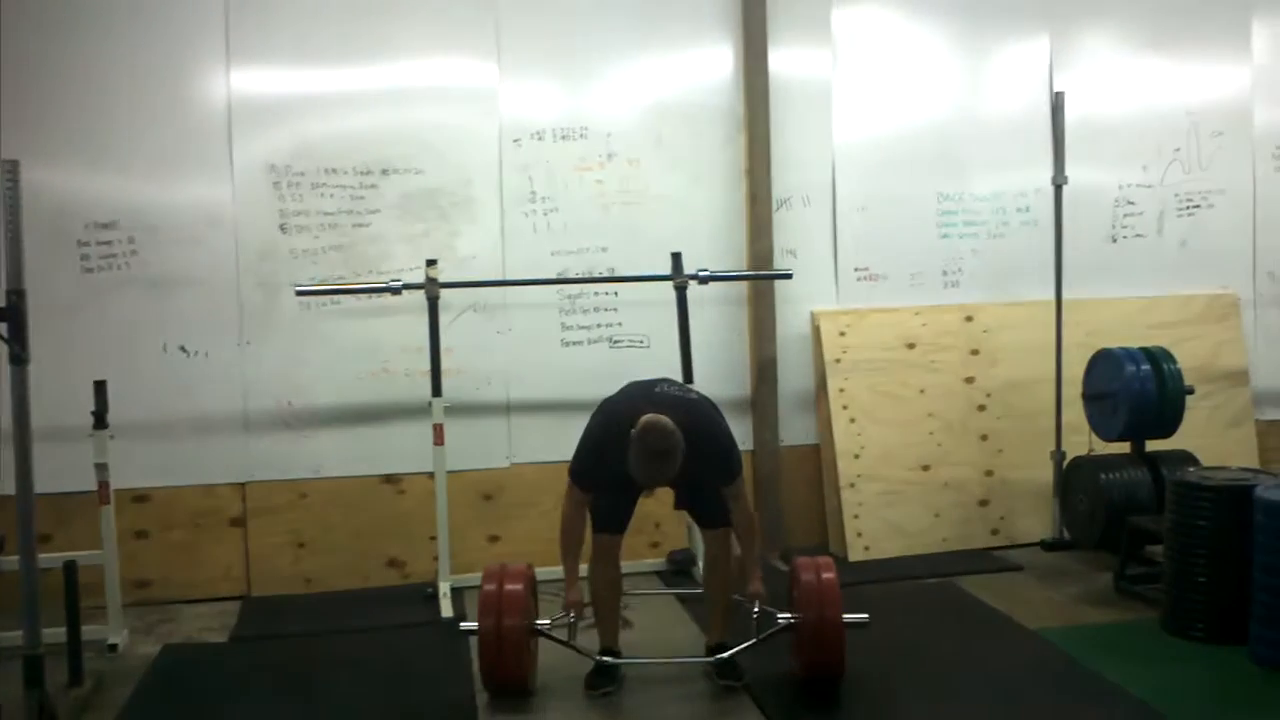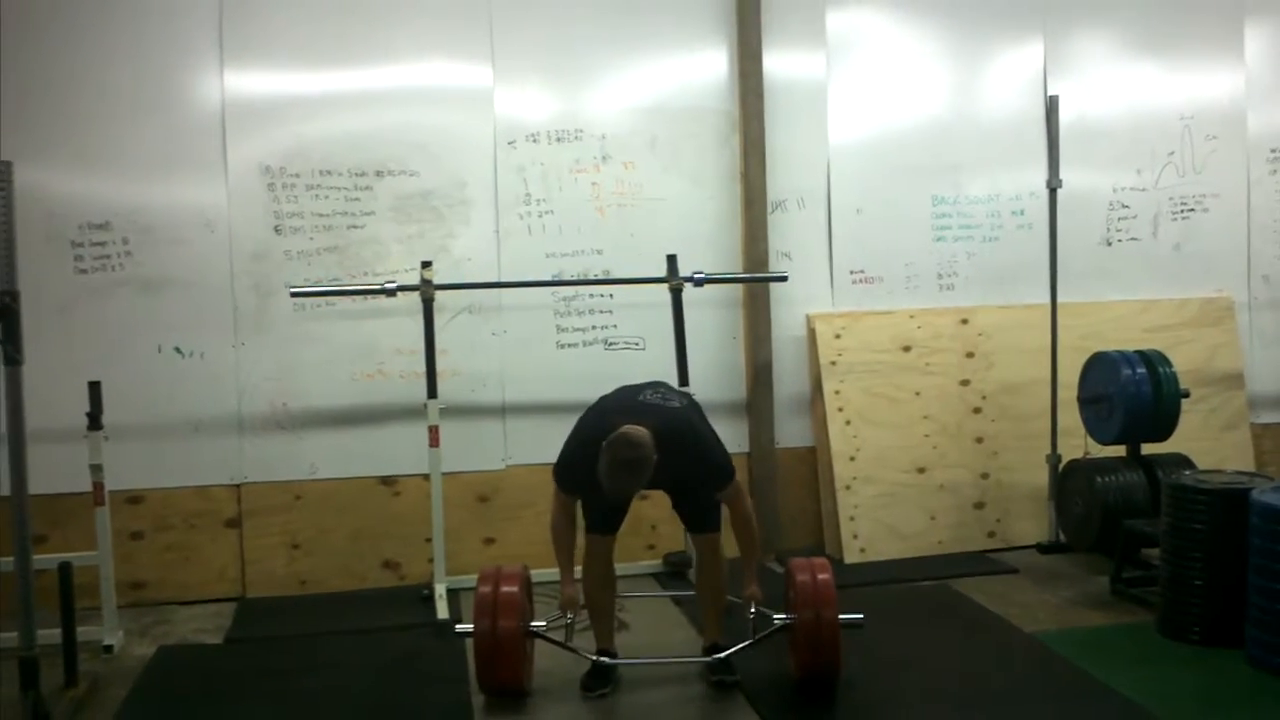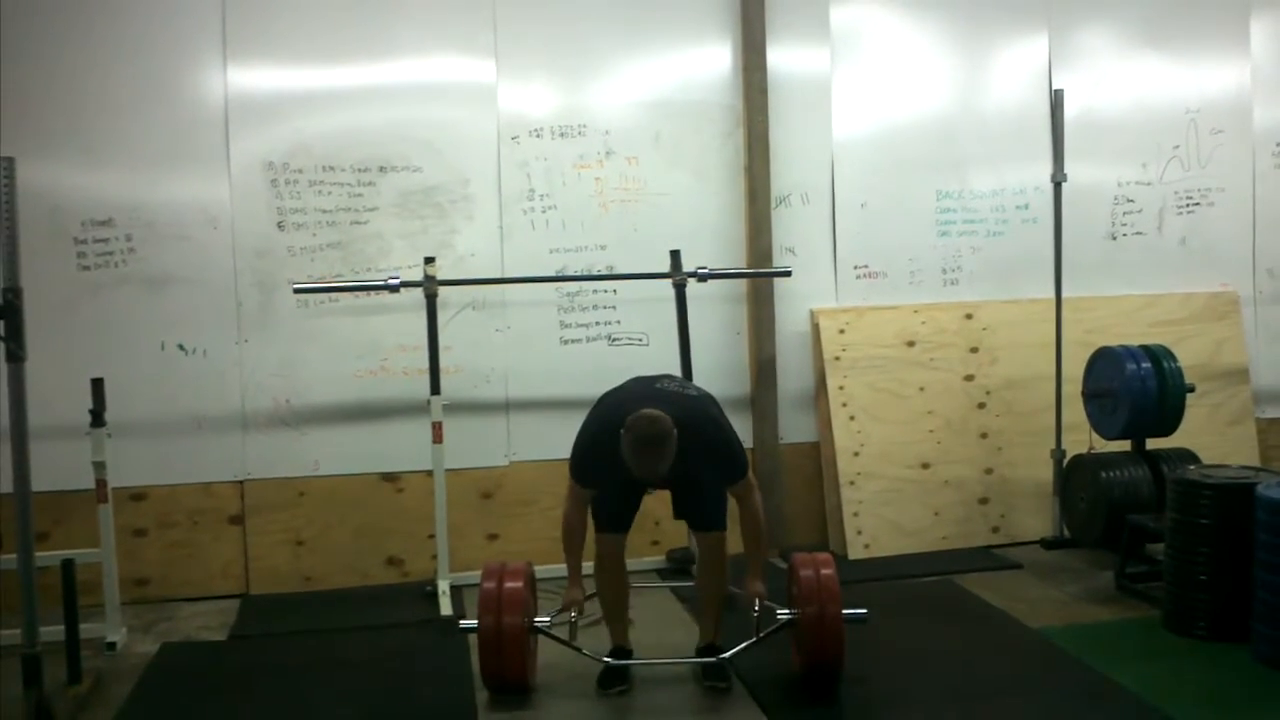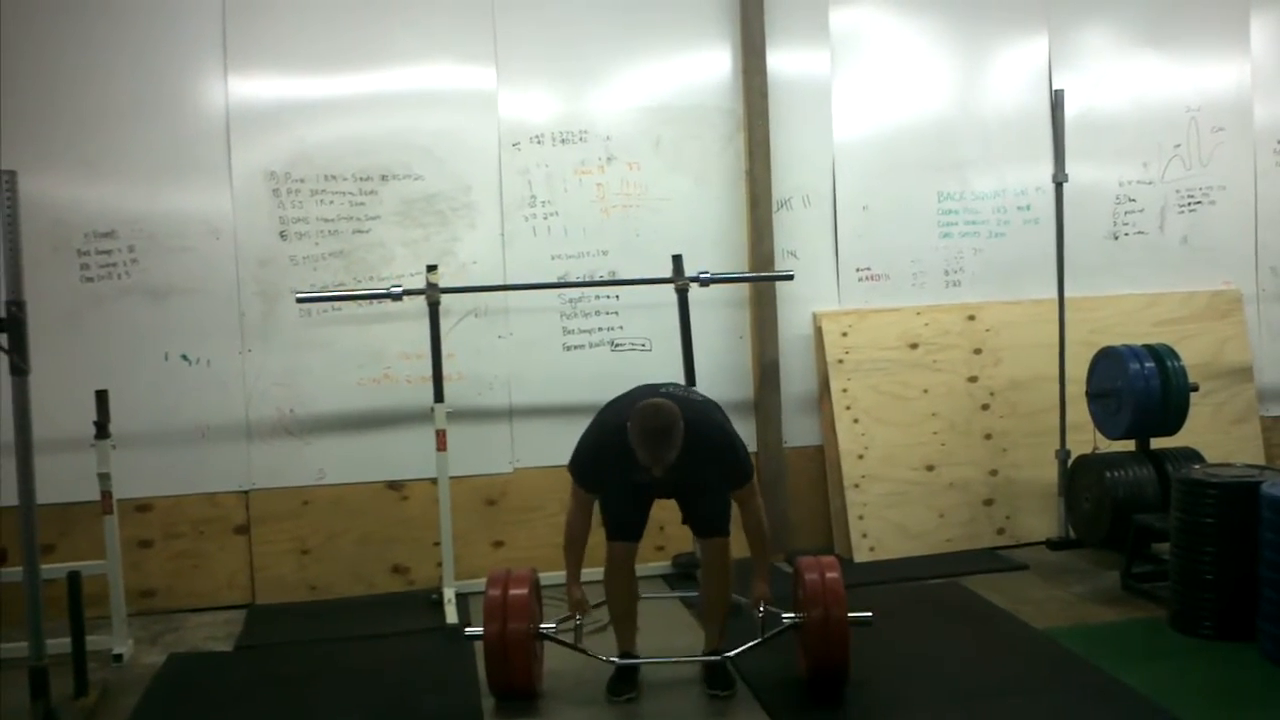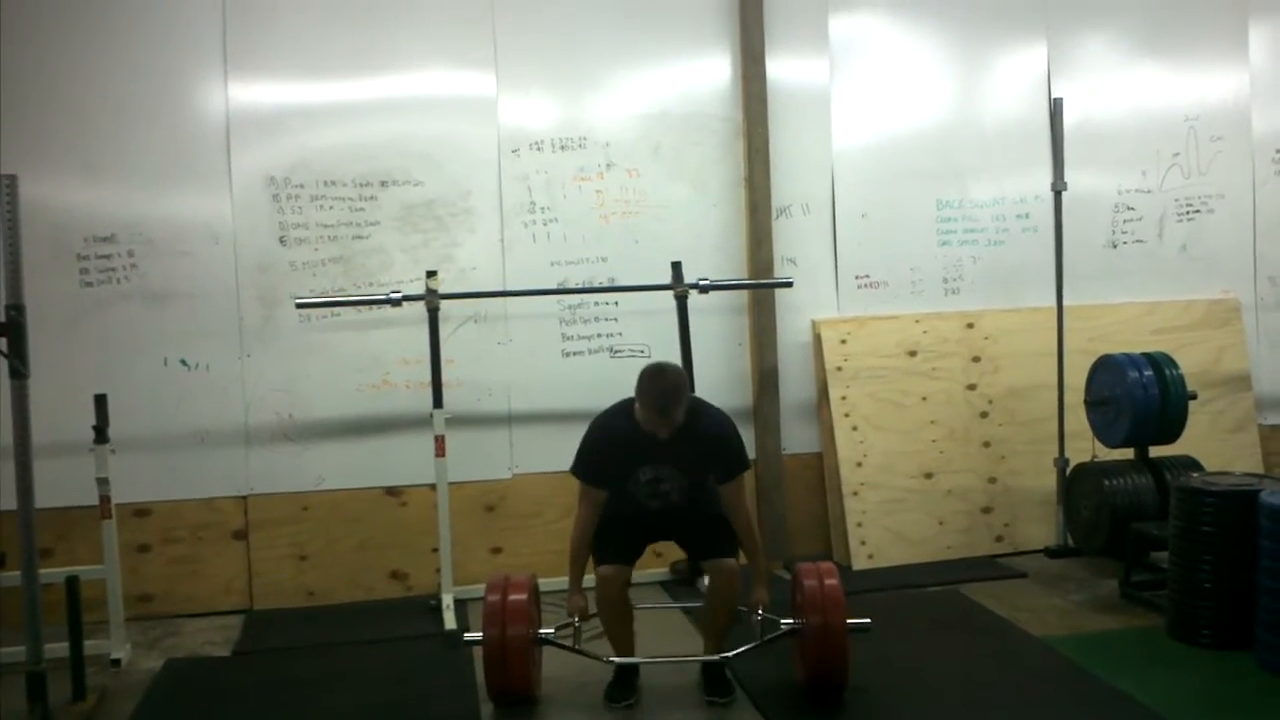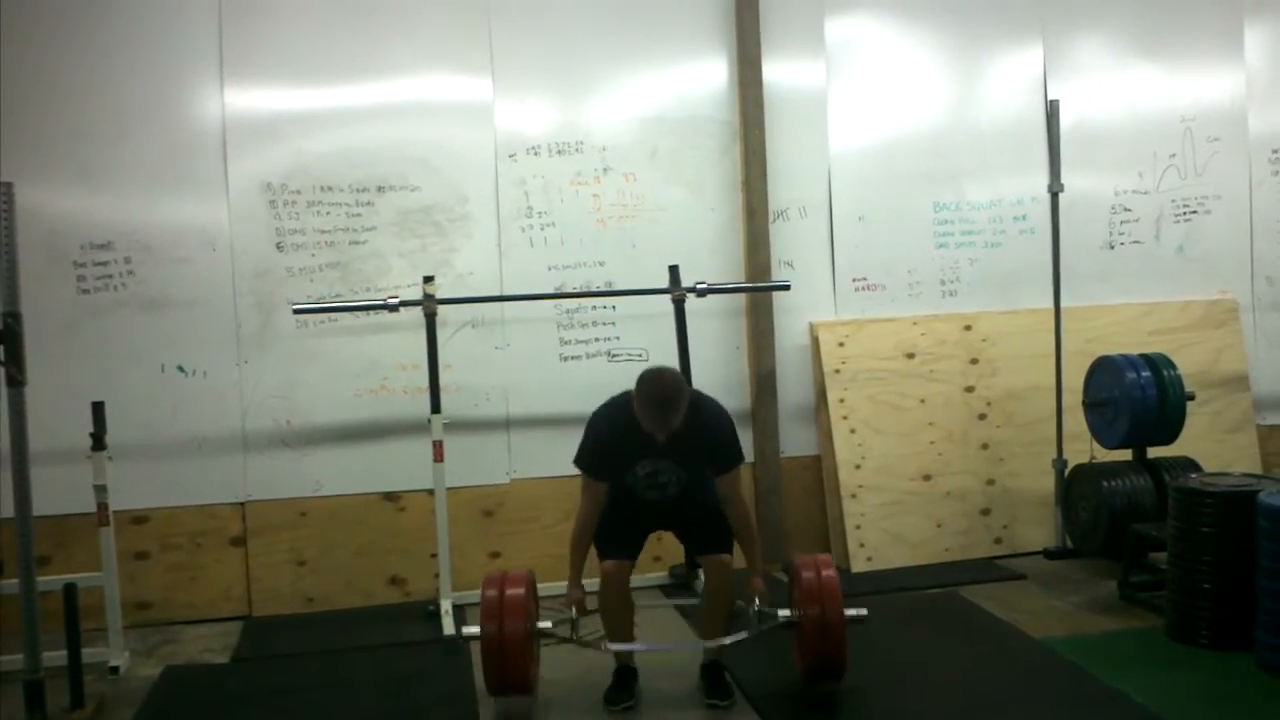
dt=0.7s
person 1, frame 1
left shoulder: (711, 432)
right shoulder: (601, 435)
left elbow: (738, 499)
right elbow: (575, 504)
left wrist: (753, 574)
right wrist: (572, 583)
left hip: (697, 458)
right hip: (617, 461)
left knee: (720, 538)
right knee: (605, 544)
left ankle: (717, 648)
right ankle: (609, 654)
person 1, frame 2
left shoulder: (694, 442)
right shoulder: (583, 444)
left elbow: (738, 501)
right elbow: (563, 508)
left wrist: (751, 578)
right wrist: (567, 582)
left hip: (683, 461)
left knee: (709, 542)
right knee: (597, 547)
left ankle: (713, 649)
right ankle: (605, 656)
person 1, frame 3
left shoulder: (711, 432)
right shoulder: (597, 435)
left elbow: (748, 496)
right elbow: (576, 505)
left wrist: (754, 575)
right wrist: (574, 582)
left hip: (696, 461)
left knee: (713, 542)
right knee: (608, 545)
left ankle: (708, 648)
right ankle: (620, 650)
person 1, frame 4
left shoulder: (715, 433)
right shoulder: (602, 436)
left elbow: (749, 502)
right elbow: (580, 507)
left wrist: (761, 577)
right wrist: (573, 582)
left hip: (700, 472)
left knee: (717, 549)
right knee: (619, 554)
left ankle: (713, 656)
right ankle: (627, 659)
person 1, frame 5
left shoulder: (715, 427)
right shoulder: (606, 431)
left elbow: (736, 505)
right elbow: (589, 508)
left wrist: (759, 580)
right wrist: (575, 588)
left hip: (696, 506)
right hip: (626, 511)
left knee: (727, 569)
right knee: (609, 577)
left ankle: (713, 663)
right ankle: (625, 666)
person 1, frame 6
left shoulder: (712, 419)
right shoulder: (607, 423)
left elbow: (733, 498)
right elbow: (591, 503)
left wrist: (756, 571)
right wrist: (574, 581)
left hip: (694, 498)
right hip: (627, 502)
left knee: (721, 565)
right knee: (613, 571)
left ankle: (712, 665)
right ankle: (625, 668)
